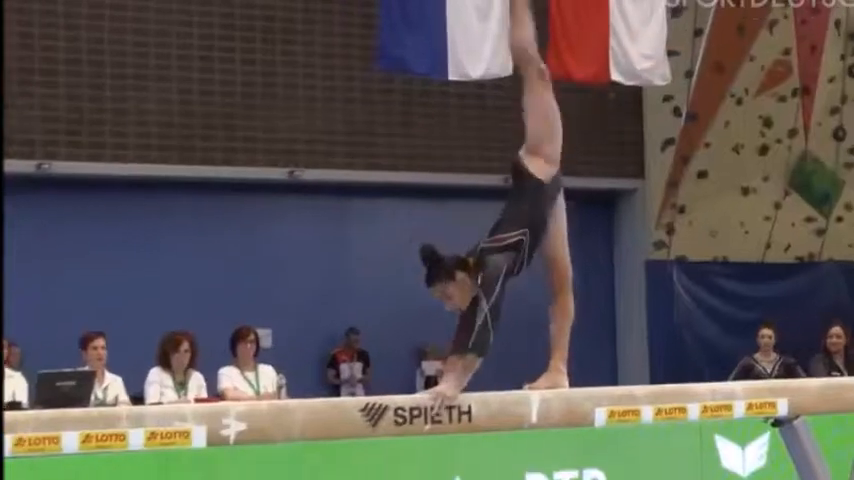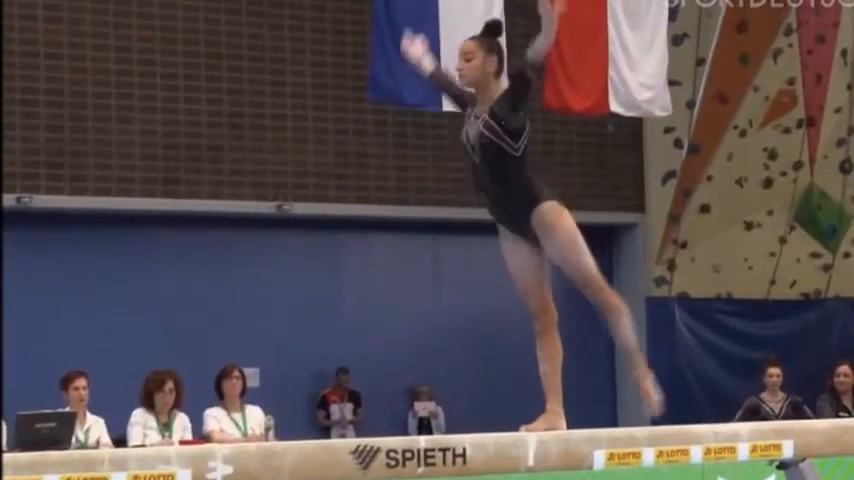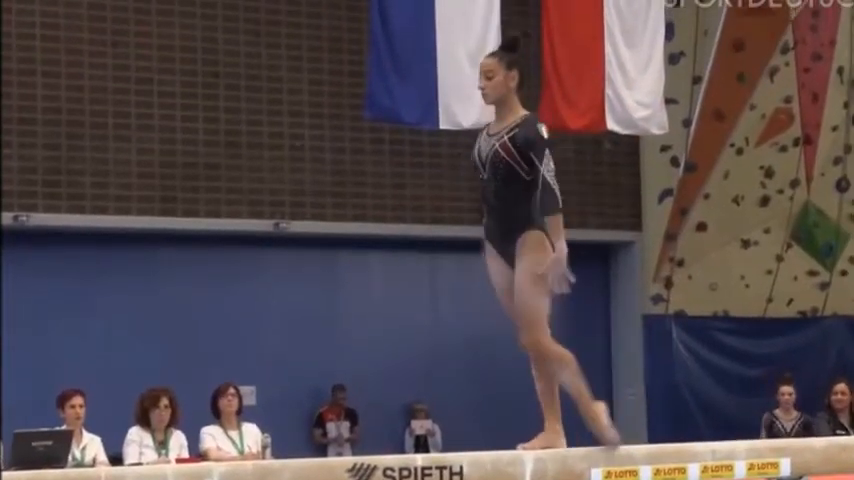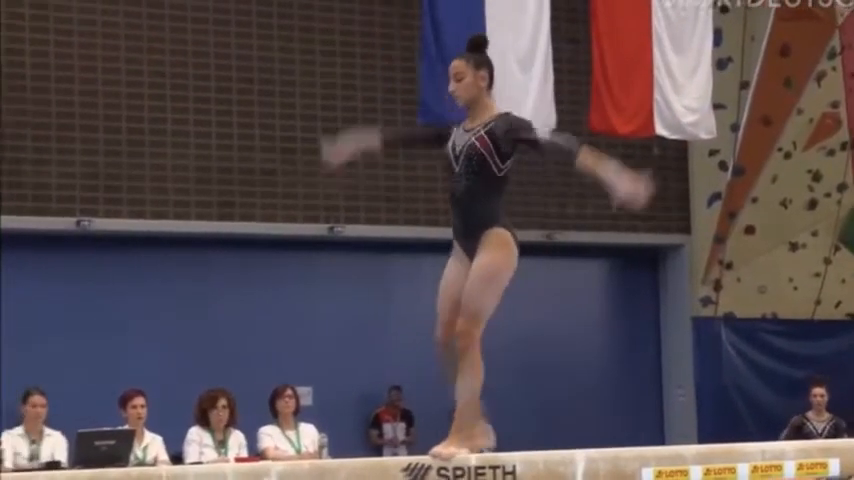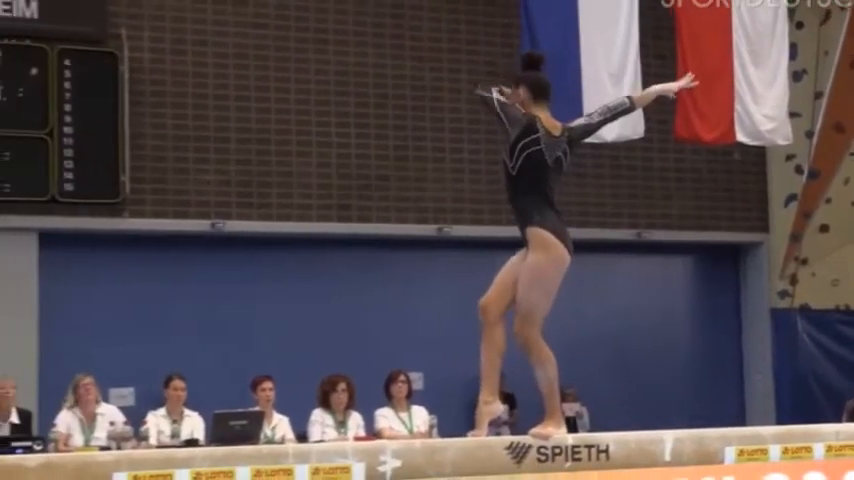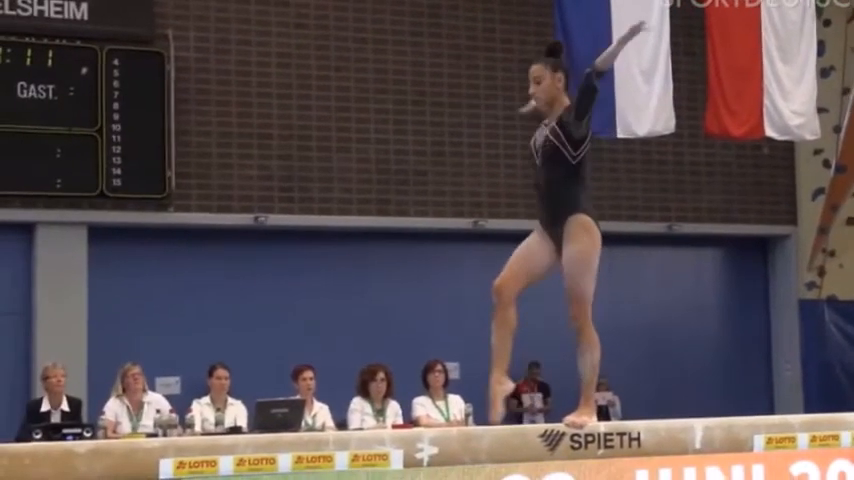
dt=0.7s
person 1, frame 1
left shoulder: (490, 271)
right shoulder: (478, 279)
left elbow: (480, 332)
right elbow: (468, 336)
left wrist: (451, 382)
right wrist: (451, 381)
left hip: (538, 174)
right hip: (538, 189)
right knee: (561, 285)
person 1, frame 2
left shoulder: (510, 105)
right shoulder: (473, 107)
left elbow: (530, 65)
right elbow: (447, 82)
right wrist: (423, 60)
left hip: (539, 210)
right hip: (509, 223)
left knee: (597, 290)
right knee: (541, 314)
left ankle: (641, 372)
right ankle: (553, 411)
person 1, frame 3
left shoulder: (530, 130)
right shoulder: (486, 134)
left elbow: (548, 191)
left wrist: (559, 253)
left hip: (530, 240)
right hip: (496, 243)
left knee: (537, 339)
right knee: (530, 341)
left ankle: (591, 407)
right ankle: (552, 430)
person 1, frame 4
left shoulder: (507, 126)
right shoulder: (458, 131)
left elbow: (559, 146)
right elbow: (410, 137)
left wrist: (612, 173)
right wrist: (361, 139)
left hip: (495, 241)
right hip: (464, 246)
left knee: (465, 335)
right knee: (448, 337)
left ankle: (461, 436)
right ankle: (475, 427)
person 1, frame 5
left shoulder: (525, 124)
right shoulder: (566, 133)
left elbow: (486, 94)
right elbow: (615, 109)
left wrist: (503, 96)
right wrist: (664, 88)
left hip: (546, 241)
right hip: (538, 241)
left knee: (527, 330)
right knee: (489, 308)
left ankle: (554, 419)
right ankle: (489, 398)
person 1, frame 6
left shoulder: (575, 116)
right shoulder: (545, 122)
left elbow: (591, 79)
left wrist: (619, 42)
right wrist: (538, 104)
left hip: (577, 228)
right hip: (547, 229)
left knee: (580, 317)
right knee: (503, 289)
left ankle: (587, 407)
right ankle: (499, 378)
